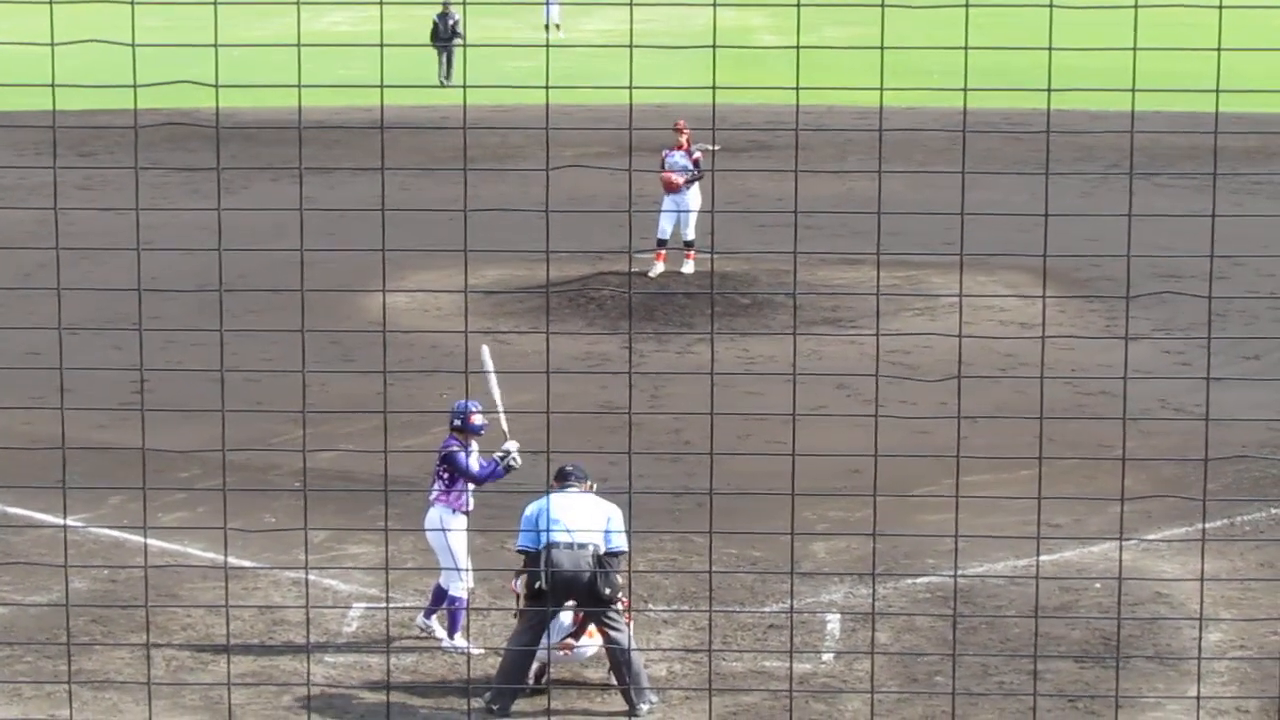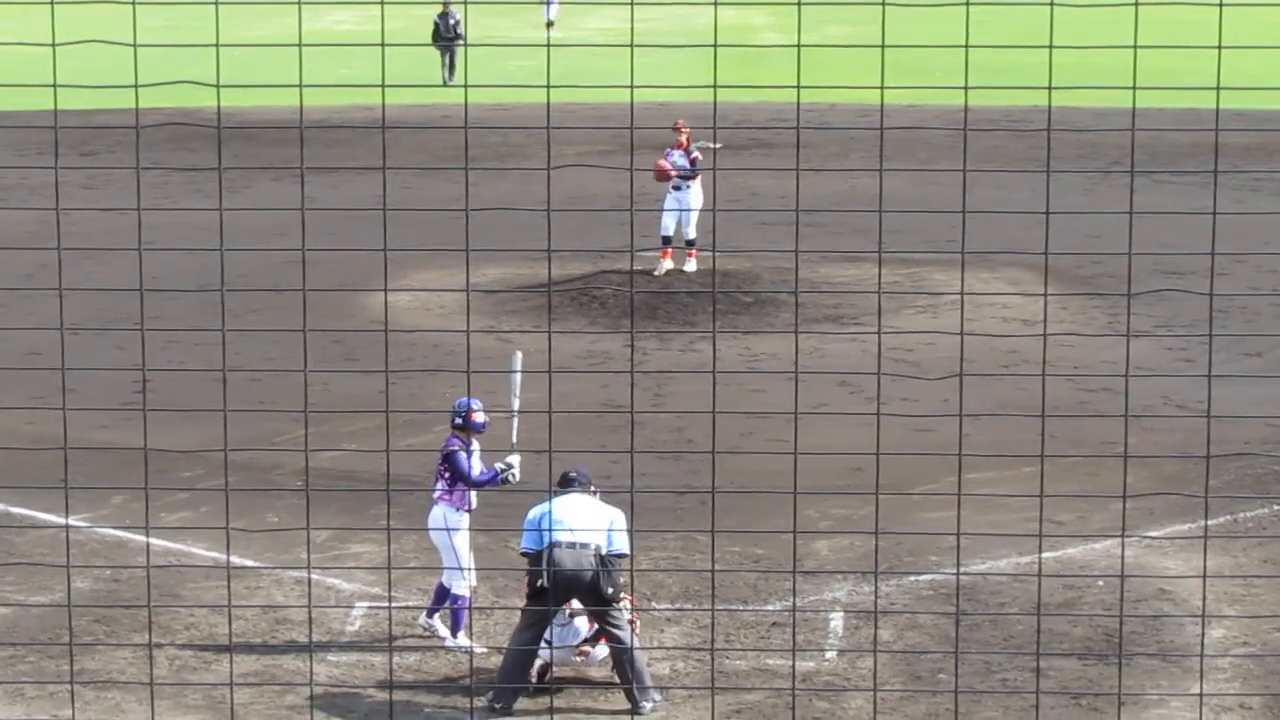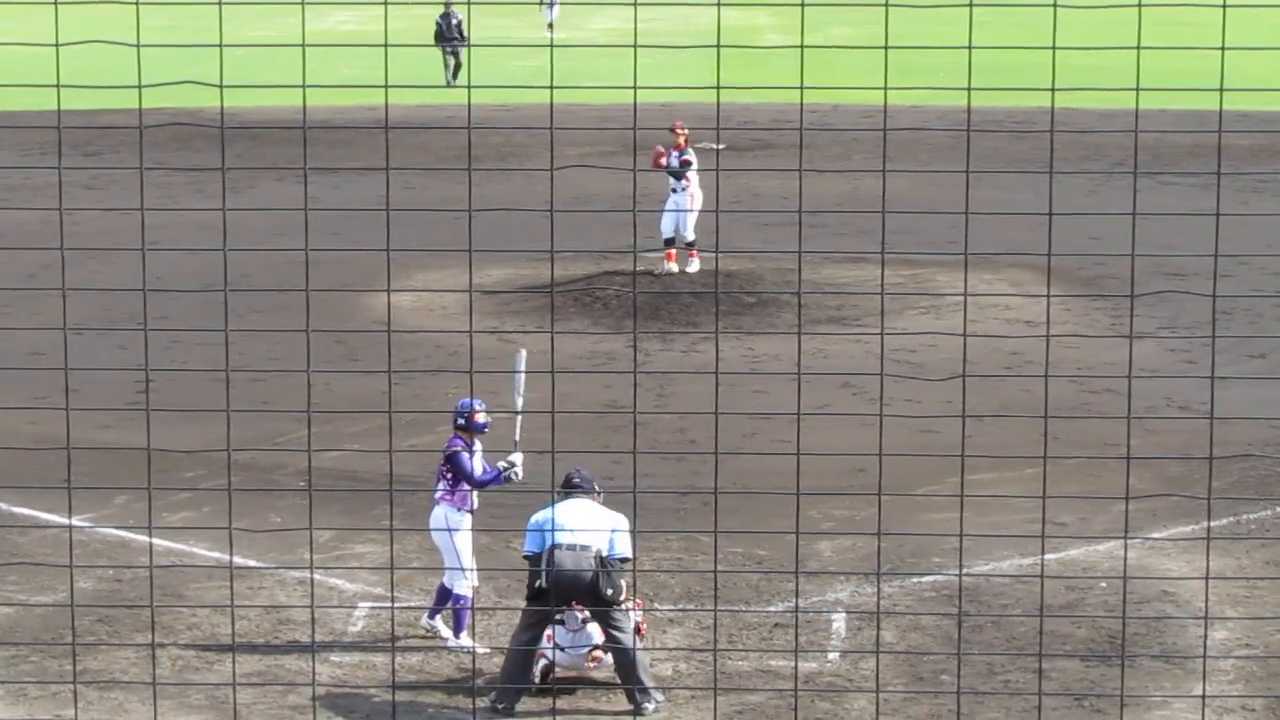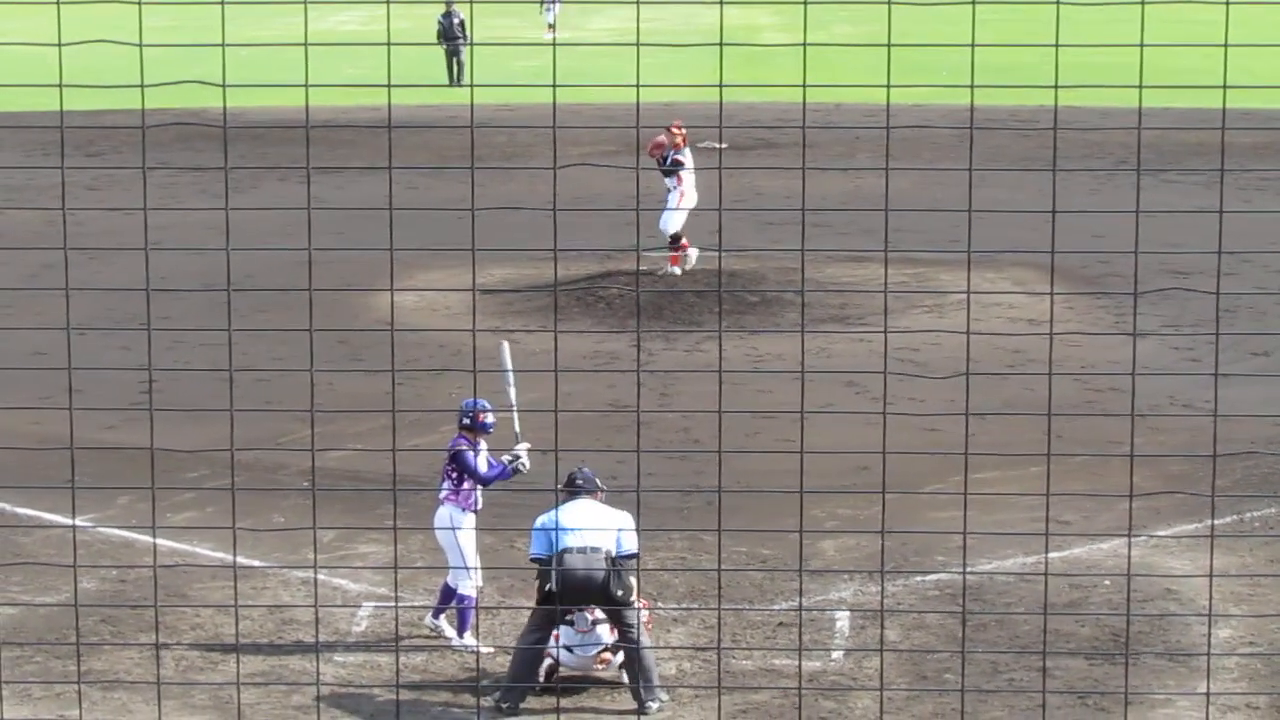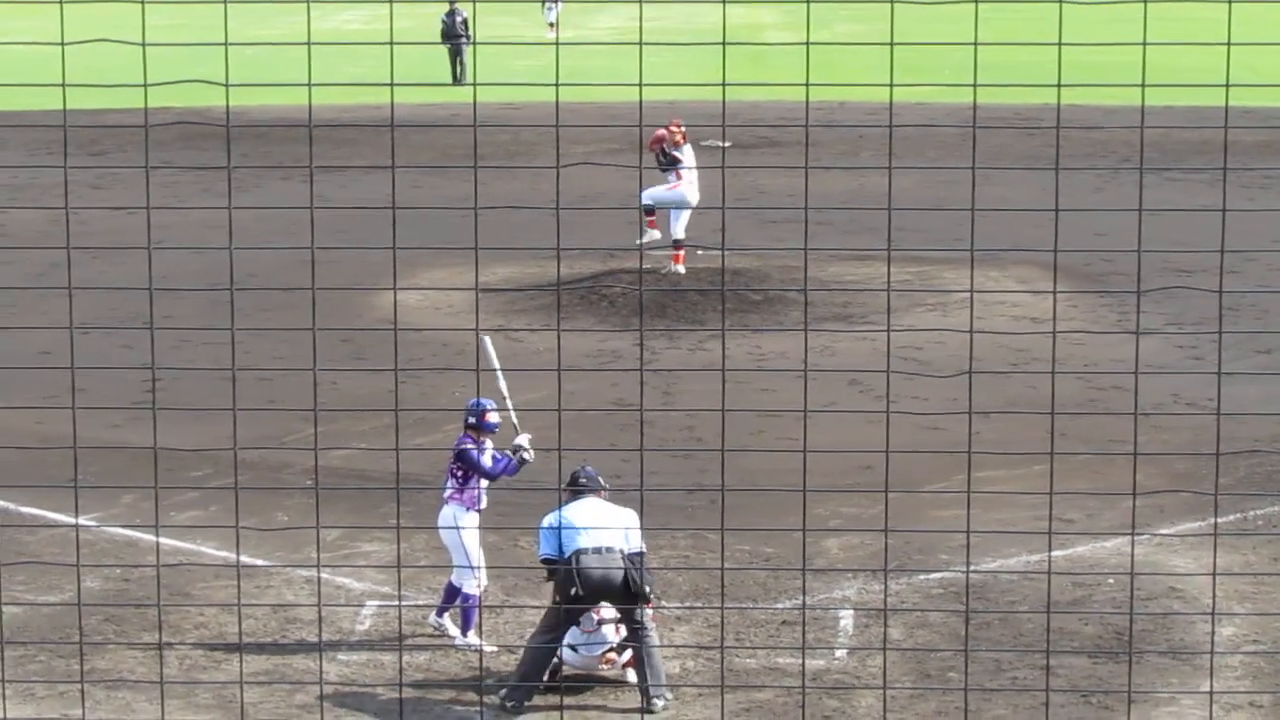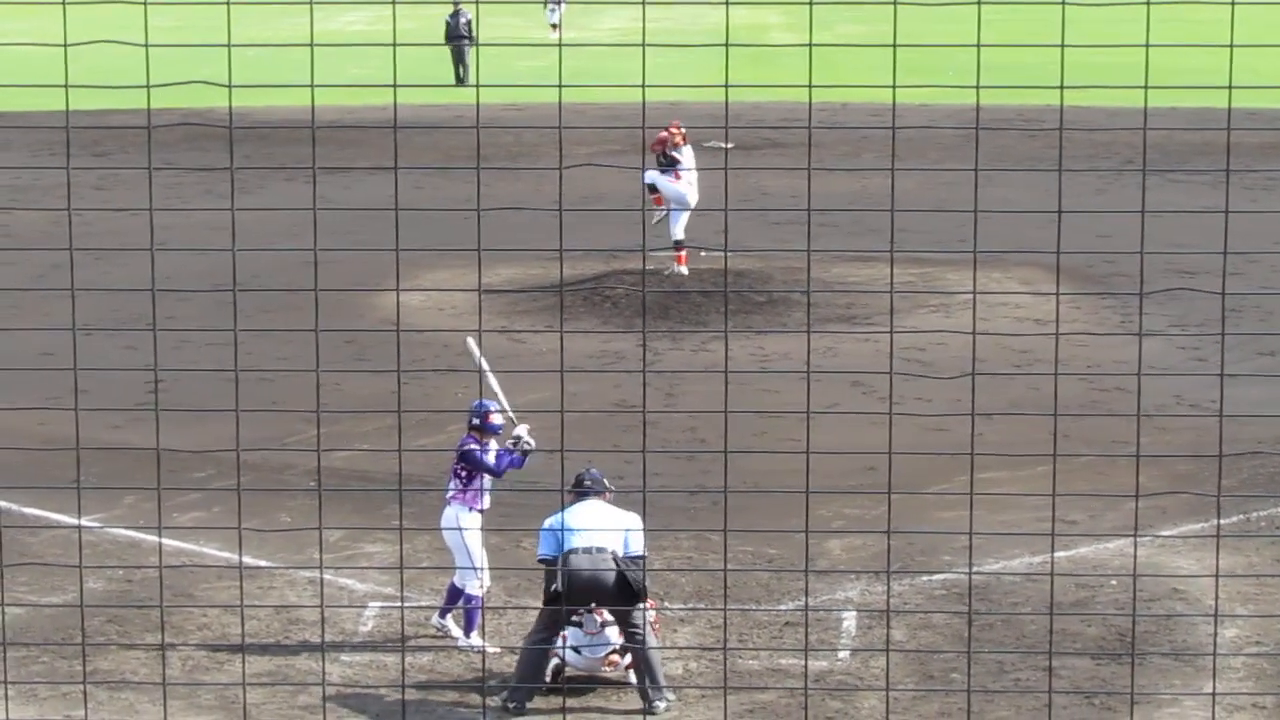
dt=0.2s
person 1, frame 1
left shoulder: (470, 447)
right shoulder: (452, 449)
left elbow: (486, 474)
right elbow: (476, 478)
left wrist: (507, 463)
right wrist: (502, 456)
left hip: (454, 518)
right hip: (445, 519)
left knee: (452, 574)
right knee: (461, 579)
left ankle: (428, 618)
right ankle: (453, 638)
person 1, frame 2
left shoulder: (471, 445)
right shoulder: (453, 448)
left elbow: (483, 476)
right elbow: (472, 482)
left wrist: (504, 476)
right wrist: (503, 467)
left hip: (457, 517)
right hip: (448, 517)
left knee: (455, 573)
right knee: (464, 578)
left ankle: (431, 617)
right ankle: (456, 637)
person 1, frame 3
left shoulder: (473, 446)
right shoulder: (456, 449)
left elbow: (487, 476)
right elbow: (477, 482)
left wrist: (507, 473)
right wrist: (506, 465)
left hip: (459, 517)
right hip: (450, 518)
left knee: (456, 574)
right knee: (465, 578)
left ankle: (432, 618)
right ankle: (458, 637)
person 1, frame 4
left shoulder: (478, 446)
right shoulder: (460, 449)
left elbow: (496, 473)
right elbow: (484, 479)
left wrist: (515, 466)
right wrist: (510, 458)
left hip: (462, 517)
right hip: (454, 518)
left knee: (460, 573)
right knee: (469, 578)
left ankle: (436, 618)
right ankle: (462, 637)
person 1, frame 5
left shoulder: (484, 445)
right shoulder: (465, 448)
left elbow: (507, 469)
right elbow: (492, 474)
left wrist: (521, 458)
right wrist: (513, 450)
left hip: (466, 517)
right hip: (458, 517)
left knee: (464, 572)
right knee: (475, 577)
left ankle: (440, 617)
right ankle: (466, 636)
person 1, frame 6
left shoulder: (488, 445)
right shoulder: (468, 448)
left elbow: (515, 464)
right elbow: (497, 471)
left wrist: (525, 449)
right wrist: (513, 443)
left hip: (469, 517)
right hip: (461, 518)
left knee: (466, 573)
right knee: (477, 578)
left ankle: (443, 618)
right ankle: (469, 637)
person 2, frame 1
left shoulder: (537, 506)
right shoulder: (607, 506)
left elbow: (529, 557)
right elbow: (615, 556)
left wrist: (527, 598)
right wrist: (612, 592)
left hip: (551, 565)
right hip: (591, 566)
left knee: (525, 633)
right knee: (617, 631)
left ankle: (500, 699)
right ankle: (640, 699)
person 2, frame 2
left shoulder: (540, 510)
right shoulder: (611, 511)
left elbow: (532, 557)
right elbow: (616, 559)
left wrist: (535, 591)
right wrist: (615, 592)
left hip: (554, 564)
right hip: (592, 566)
left knee: (527, 631)
right knee: (620, 630)
left ankle: (502, 698)
right ankle: (643, 697)
person 2, frame 3
left shoulder: (542, 515)
right shoulder: (613, 516)
left elbow: (534, 559)
right elbow: (618, 563)
right wrist: (615, 593)
left hip: (554, 568)
right hip: (594, 568)
left knee: (526, 634)
right knee: (622, 633)
left ankle: (504, 699)
right ankle: (645, 699)
person 2, frame 4
left shoulder: (547, 518)
right shoulder: (620, 515)
left elbow: (543, 562)
right elbow: (629, 559)
left wrist: (547, 592)
right wrist: (628, 590)
left hip: (564, 572)
right hip: (605, 570)
left knee: (534, 634)
right knee: (633, 632)
left ankle: (509, 699)
right ankle: (649, 698)
person 2, frame 5
left shoulder: (554, 518)
right shoulder: (625, 513)
left elbow: (552, 563)
right elbow: (636, 556)
left wrist: (561, 593)
right wrist: (639, 587)
left hip: (580, 572)
right hip: (620, 571)
left knee: (547, 634)
right knee: (643, 630)
left ankle: (515, 697)
right ankle: (655, 696)
person 2, frame 6
left shoulder: (555, 519)
right shoulder: (627, 517)
left elbow: (549, 562)
right elbow: (636, 561)
right wrist: (636, 592)
left hip: (570, 571)
right hip: (612, 571)
left knee: (541, 635)
right knee: (640, 633)
left ankle: (516, 699)
right ankle: (656, 698)
